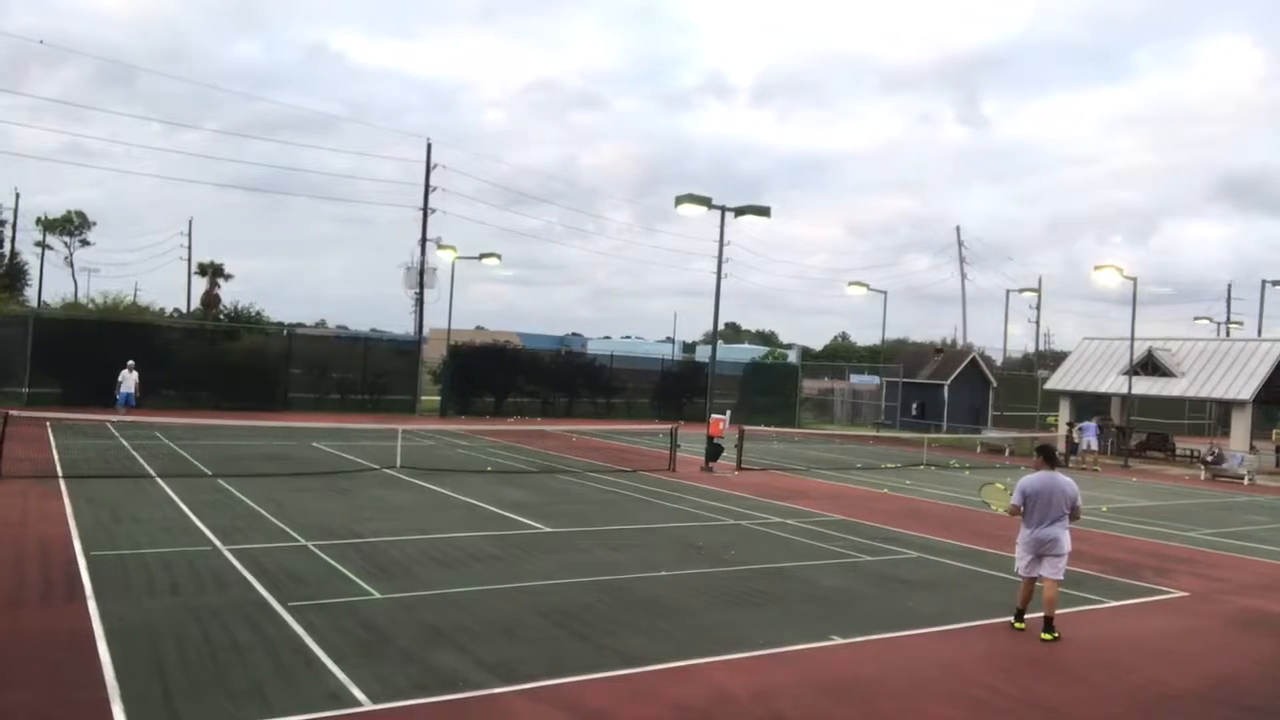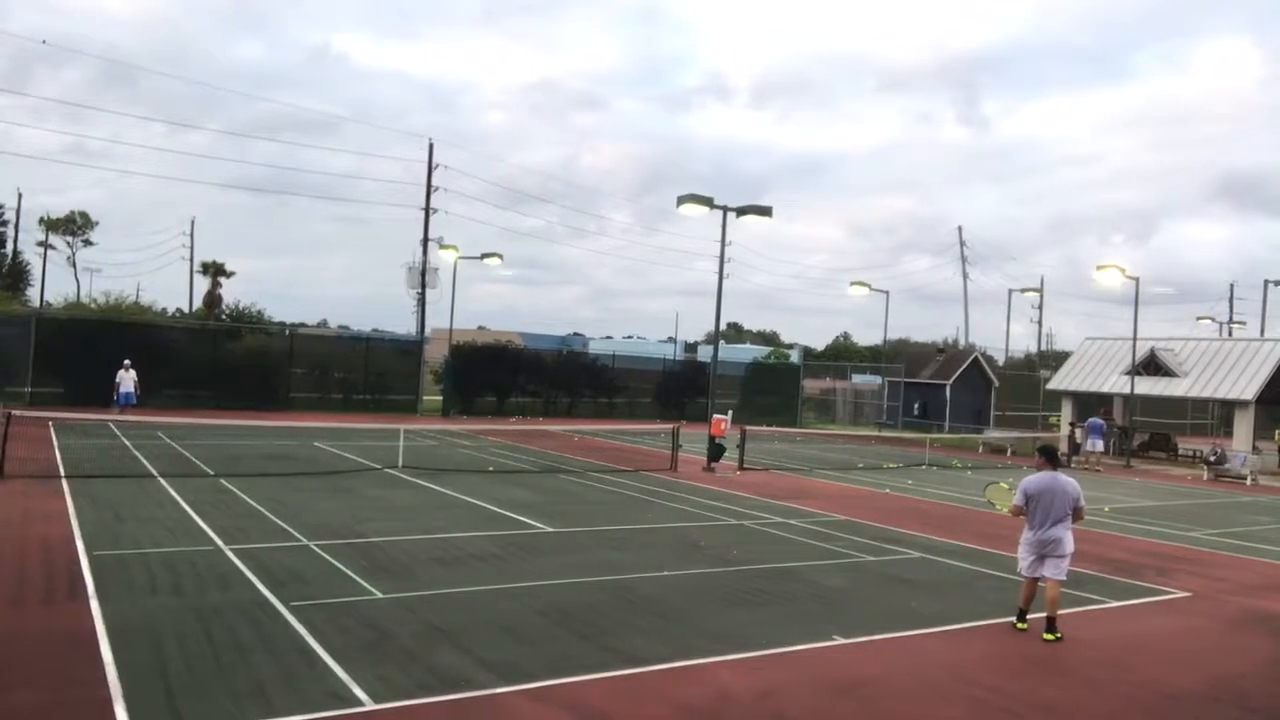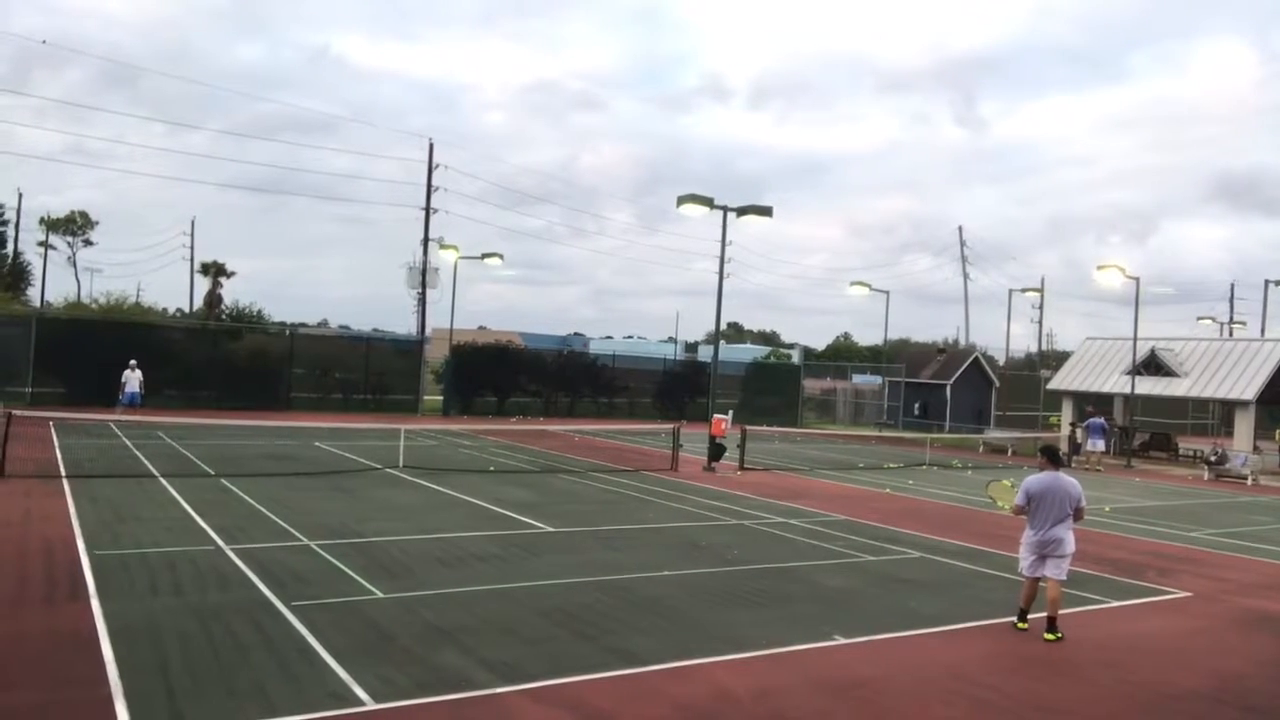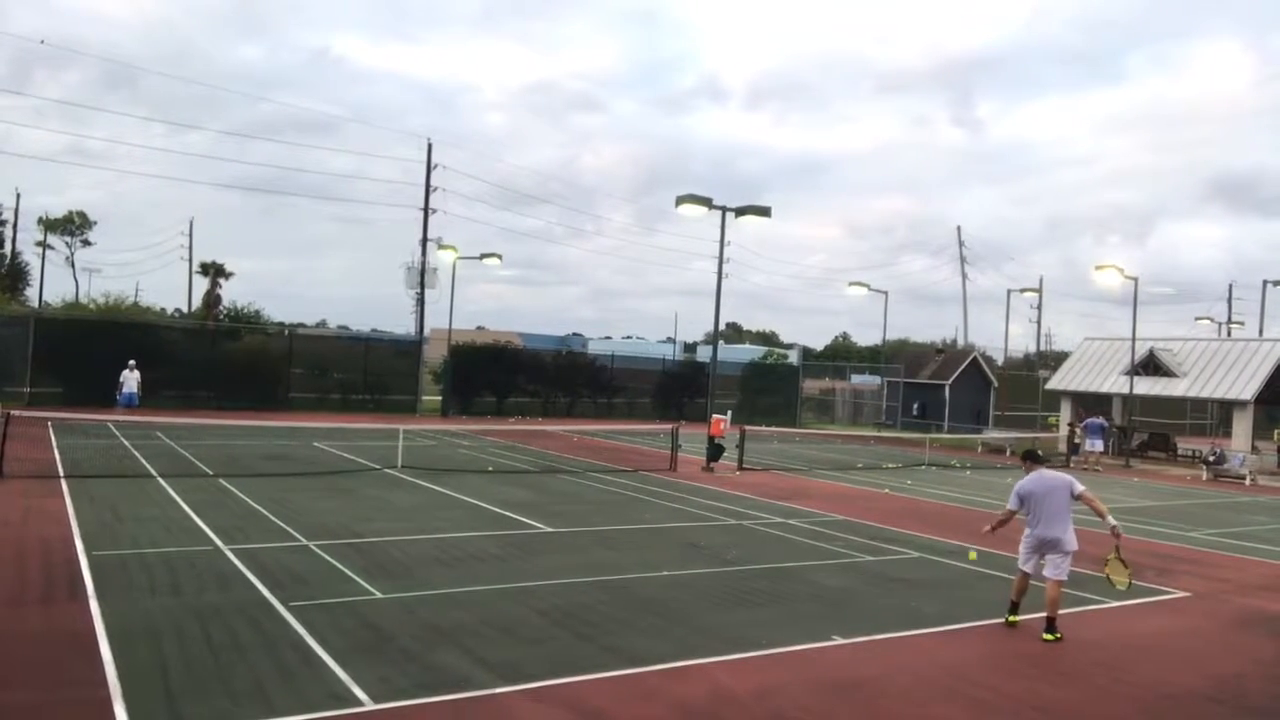
dt=1s
person 1, frame 1
left shoulder: (1026, 482)
right shoulder: (1069, 484)
left elbow: (1013, 511)
right elbow: (1076, 515)
left wrist: (1025, 512)
left hip: (1030, 537)
right hip: (1056, 539)
left knee: (1027, 579)
right knee: (1051, 582)
left ankle: (1019, 619)
right ankle: (1048, 628)
person 1, frame 2
left shoulder: (1029, 482)
right shoulder: (1072, 484)
left elbow: (1016, 511)
right elbow: (1080, 515)
left hip: (1033, 539)
right hip: (1059, 540)
left knee: (1030, 579)
right knee: (1053, 582)
left ankle: (1021, 619)
right ankle: (1050, 628)
person 1, frame 3
left shoulder: (1030, 482)
right shoulder: (1073, 485)
left elbow: (1016, 511)
right elbow: (1080, 515)
left hip: (1034, 538)
right hip: (1060, 540)
left knee: (1031, 579)
right knee: (1054, 582)
left ankle: (1022, 619)
right ankle: (1051, 628)
person 1, frame 4
left shoulder: (1022, 485)
right shoulder: (1066, 479)
left elbow: (1008, 515)
right elbow: (1091, 500)
left wrist: (992, 527)
right wrist: (1110, 522)
left hip: (1034, 537)
right hip: (1061, 539)
left knee: (1023, 573)
right knee: (1054, 582)
left ankle: (1012, 613)
right ankle: (1050, 628)
